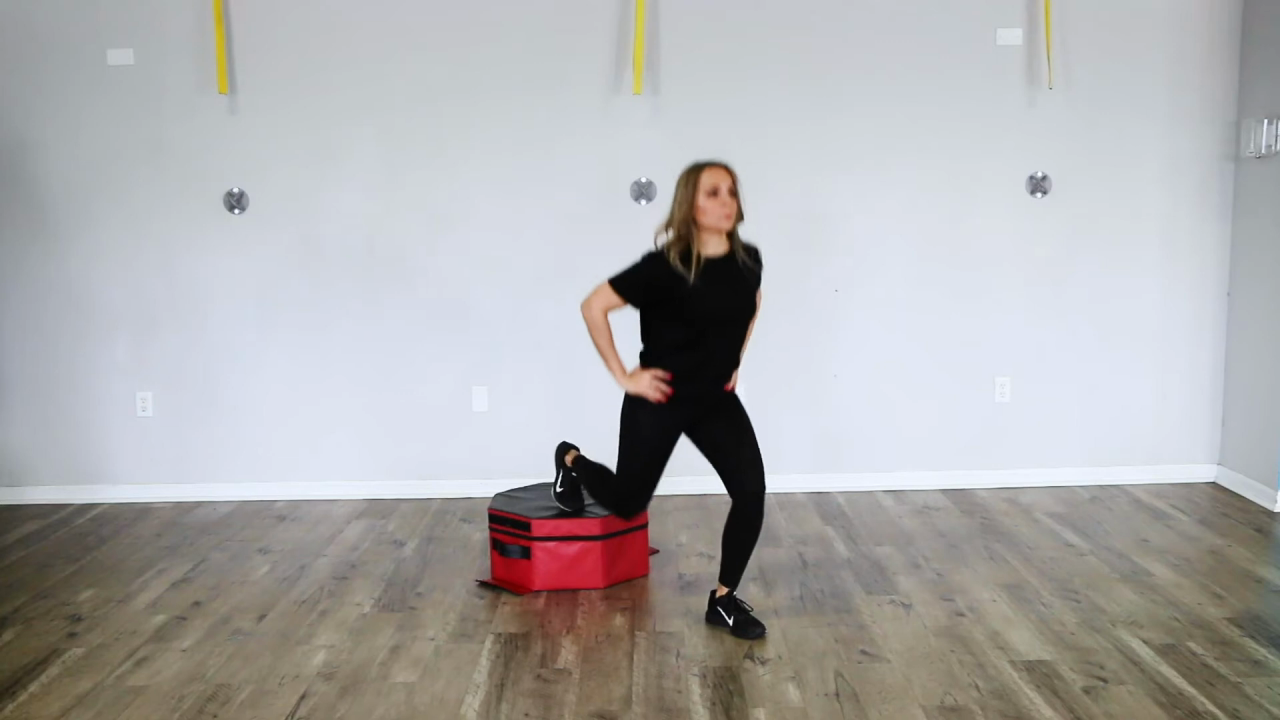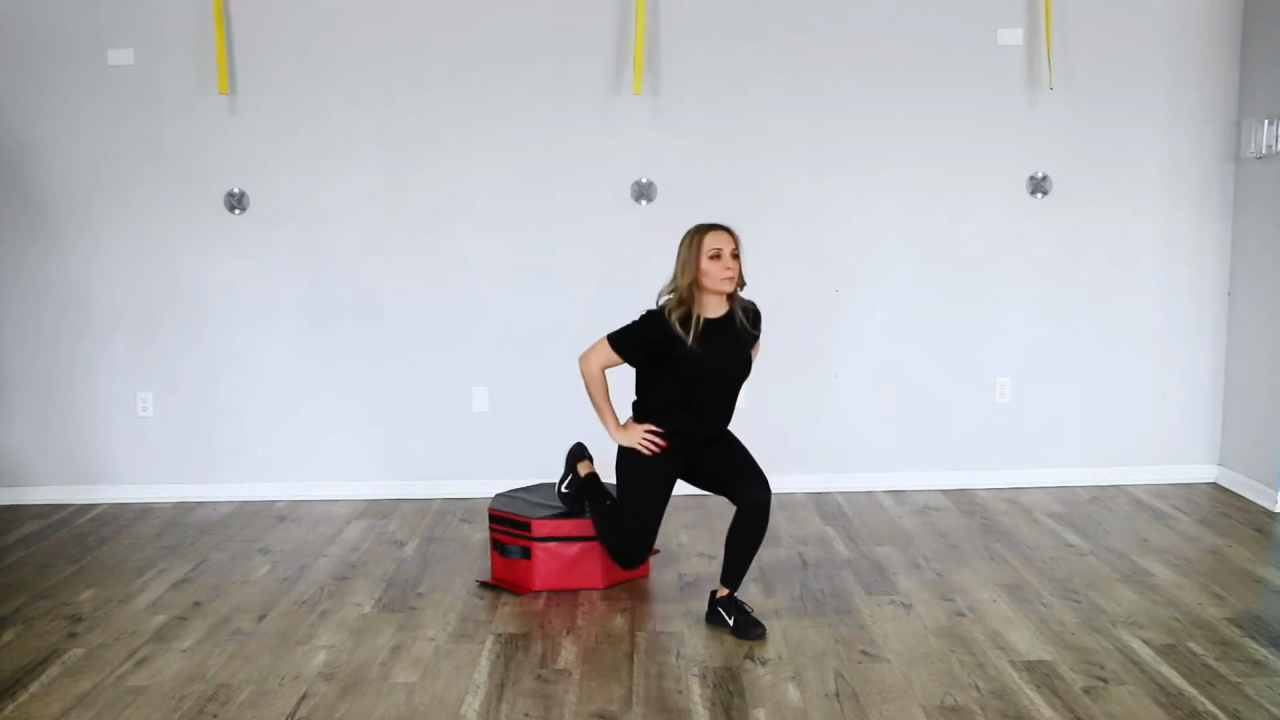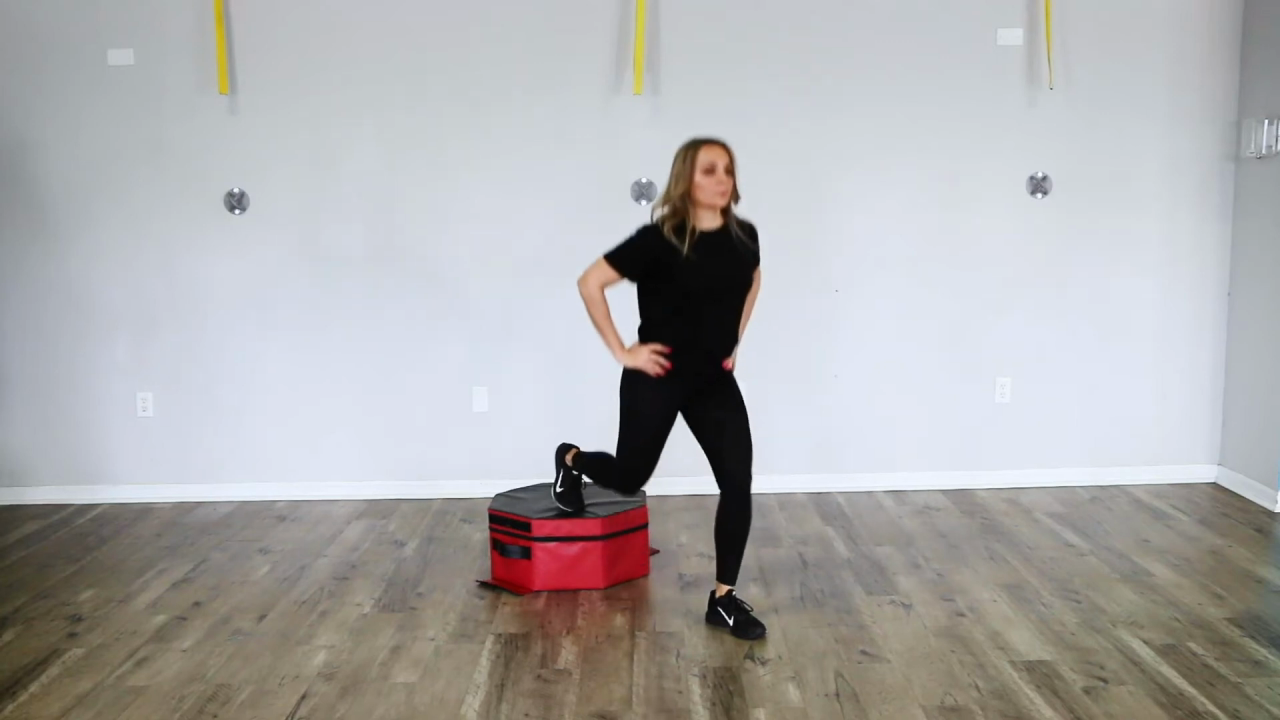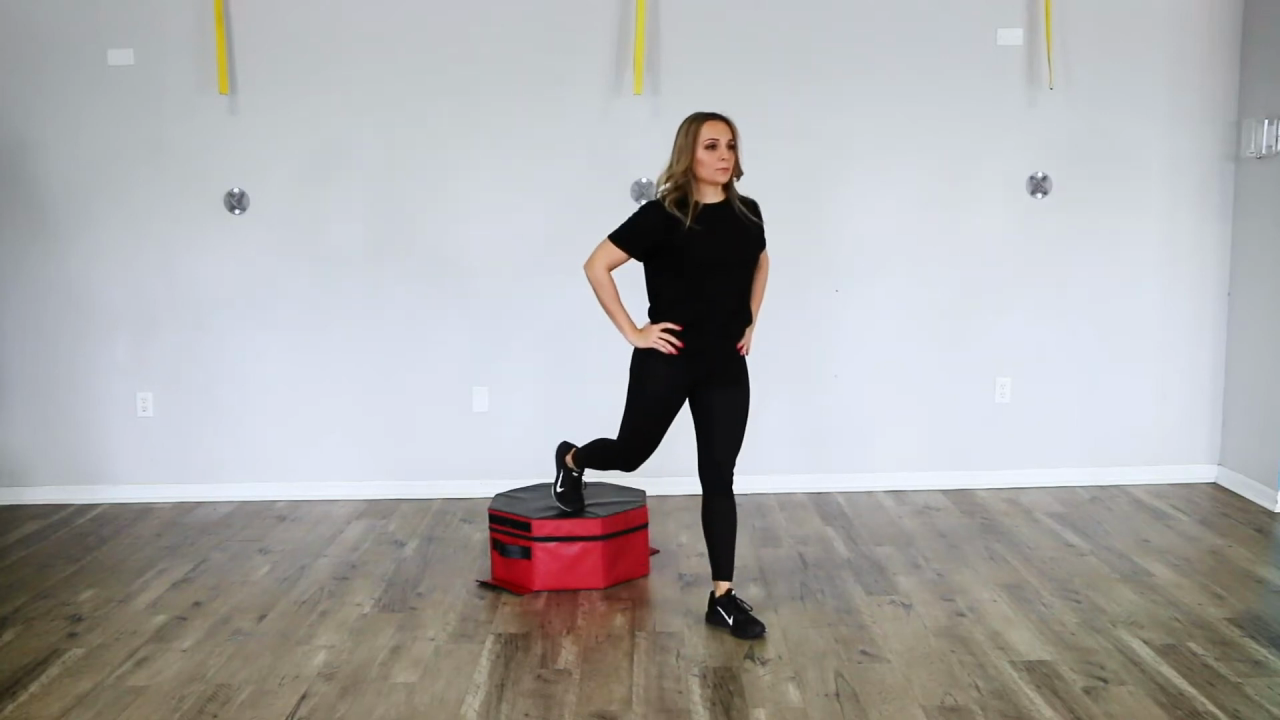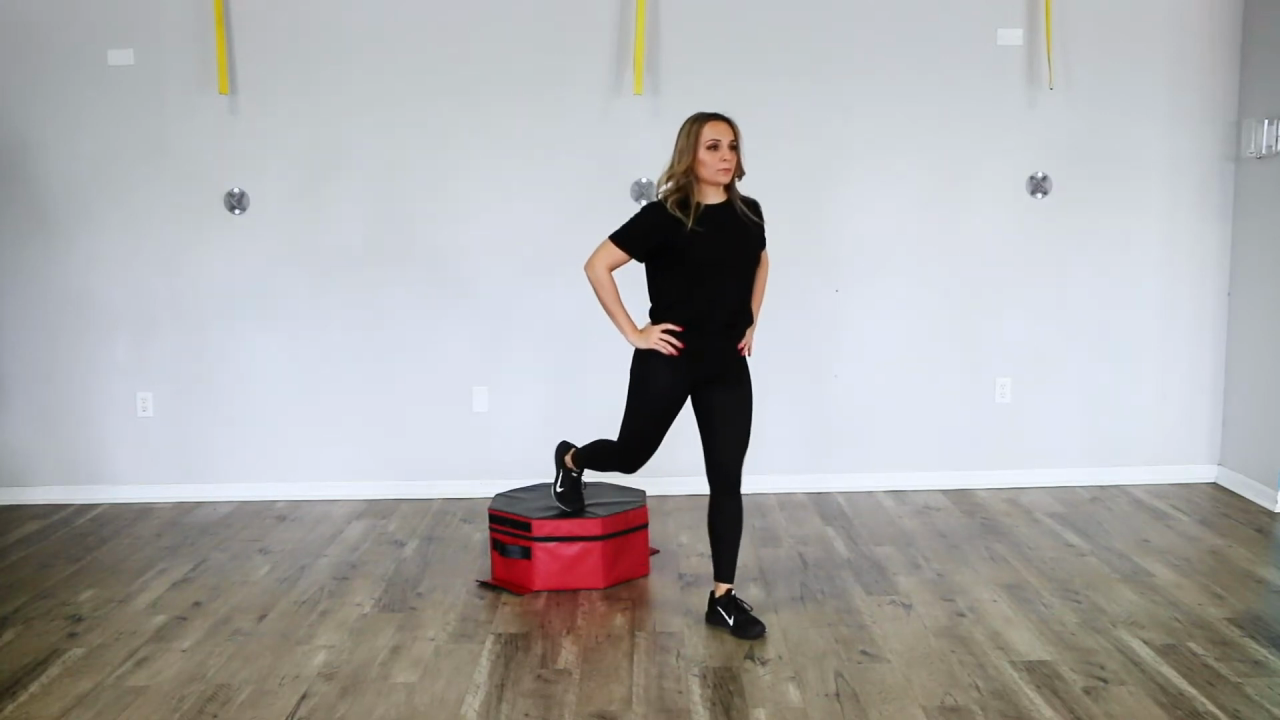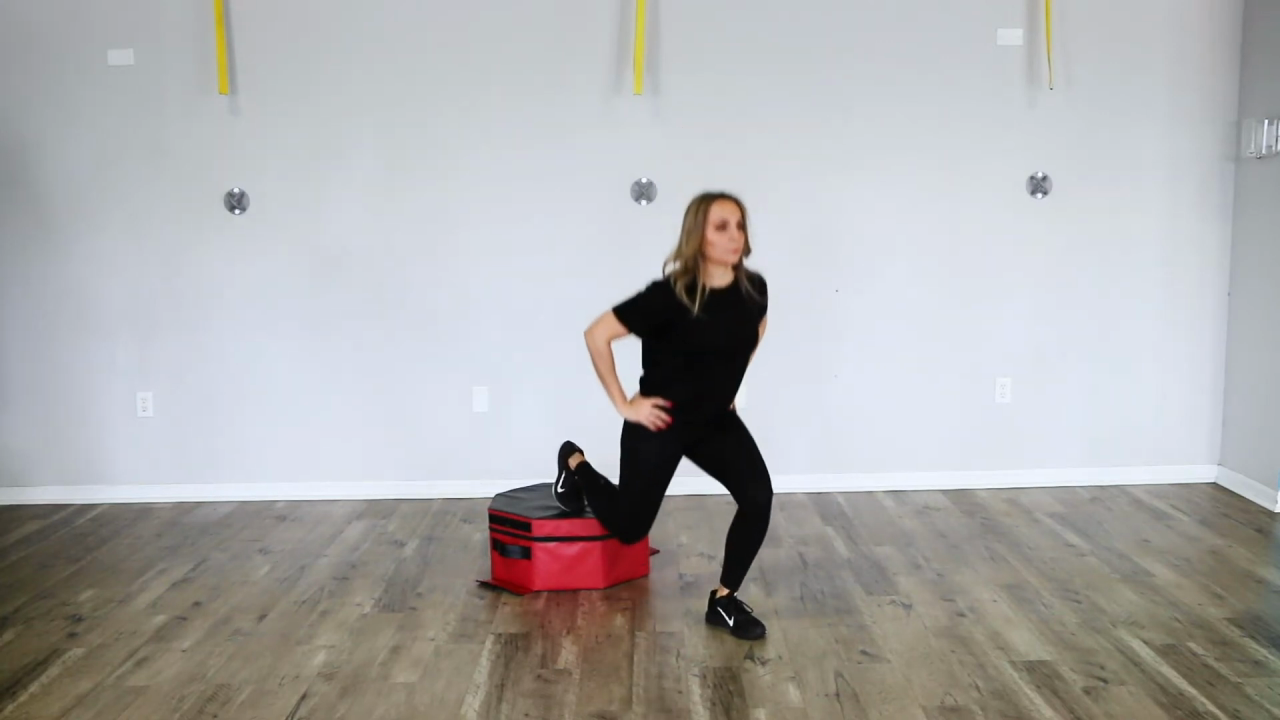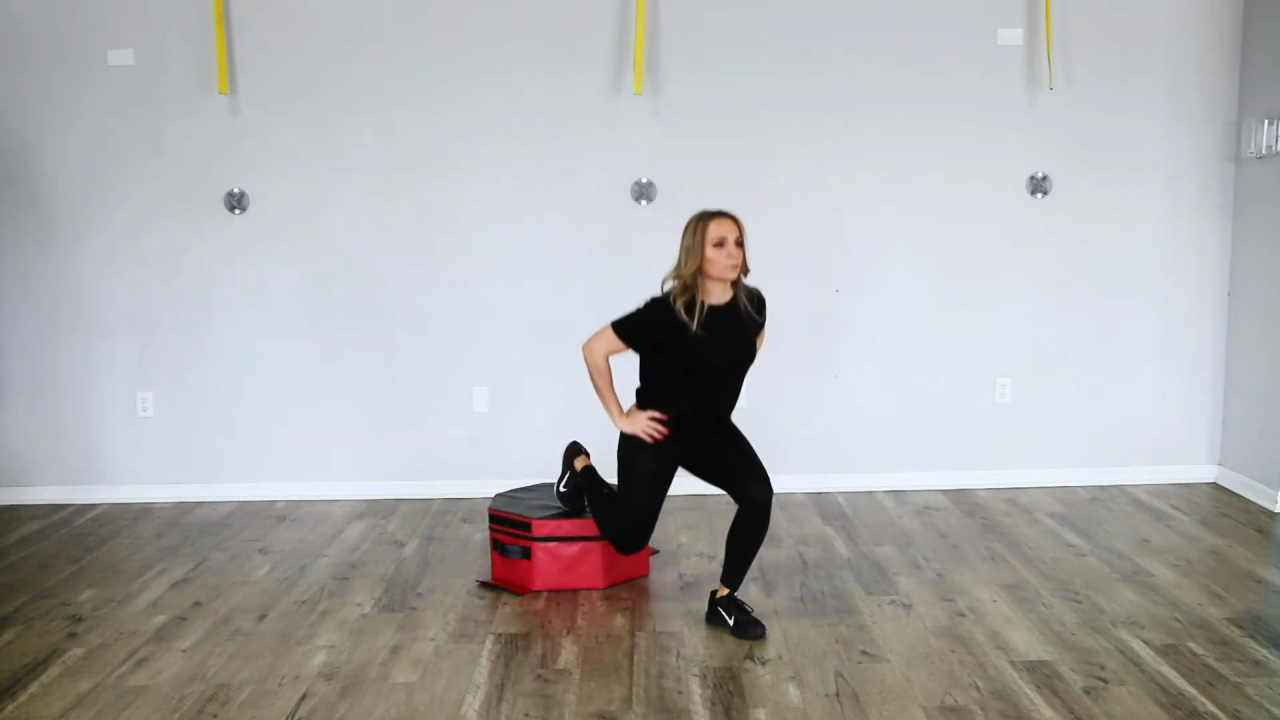
dt=0.4s
person 1, frame 1
left shoulder: (748, 260)
right shoulder: (665, 266)
right elbow: (594, 306)
right wrist: (623, 376)
left hip: (716, 401)
right hip: (660, 402)
left knee: (751, 491)
right knee: (628, 502)
left ankle: (724, 598)
right ankle: (571, 463)
person 1, frame 2
left shoulder: (748, 317)
right shoulder: (664, 325)
right elbow: (591, 362)
right wrist: (616, 428)
left hip: (709, 441)
right hip: (655, 445)
left knee: (757, 497)
right knee: (630, 552)
left ankle: (724, 600)
right ankle: (582, 468)
person 1, frame 3
left shoulder: (744, 238)
right shoulder: (660, 240)
right elbow: (590, 283)
right wrist: (622, 351)
left hip: (713, 378)
right hip: (657, 378)
left knee: (738, 481)
right knee: (630, 478)
left ankle: (724, 598)
right ankle: (570, 460)
person 1, frame 4
left shoulder: (746, 213)
right shoulder: (663, 215)
left elbow: (759, 265)
right elbow: (596, 266)
left wrist: (750, 323)
right wrist: (632, 332)
left hip: (726, 365)
right hip: (668, 360)
left knee: (719, 478)
right knee: (631, 452)
left ankle: (723, 598)
right ankle: (570, 461)
person 1, frame 5
left shoulder: (748, 213)
right shoulder: (665, 216)
right elbow: (597, 265)
left wrist: (751, 323)
right wrist: (633, 333)
left hip: (727, 364)
right hip: (669, 361)
left knee: (727, 479)
right knee: (632, 456)
left ankle: (723, 599)
right ankle: (570, 461)
person 1, frame 6
left shoulder: (753, 289)
right shoulder: (669, 296)
right elbow: (597, 335)
right wrist: (623, 404)
left hip: (716, 422)
right hip: (660, 426)
left knee: (758, 496)
right knee: (629, 527)
left ankle: (724, 599)
right ankle: (575, 465)
person 1, frame 7
left shoulder: (752, 305)
right shoulder: (668, 313)
right elbow: (595, 349)
right wrist: (619, 417)
left hip: (712, 431)
right hip: (657, 435)
left knee: (758, 496)
right knee: (628, 539)
left ankle: (725, 600)
right ankle: (579, 465)
